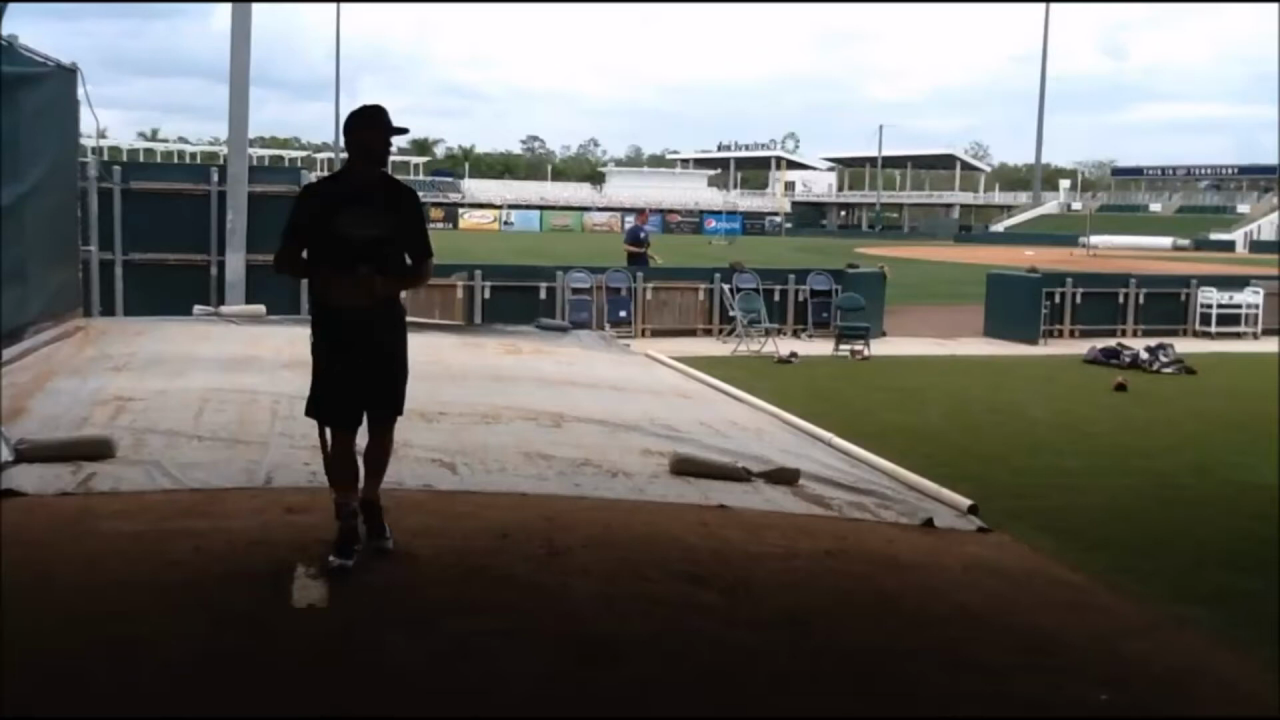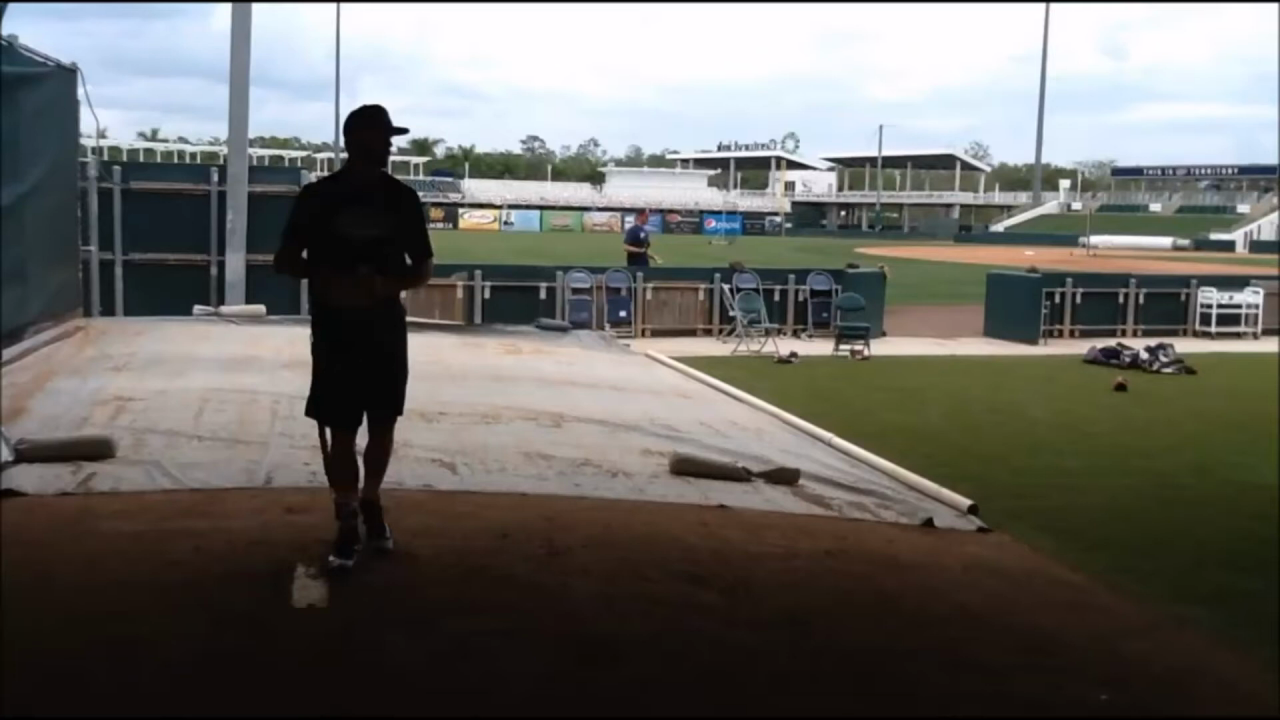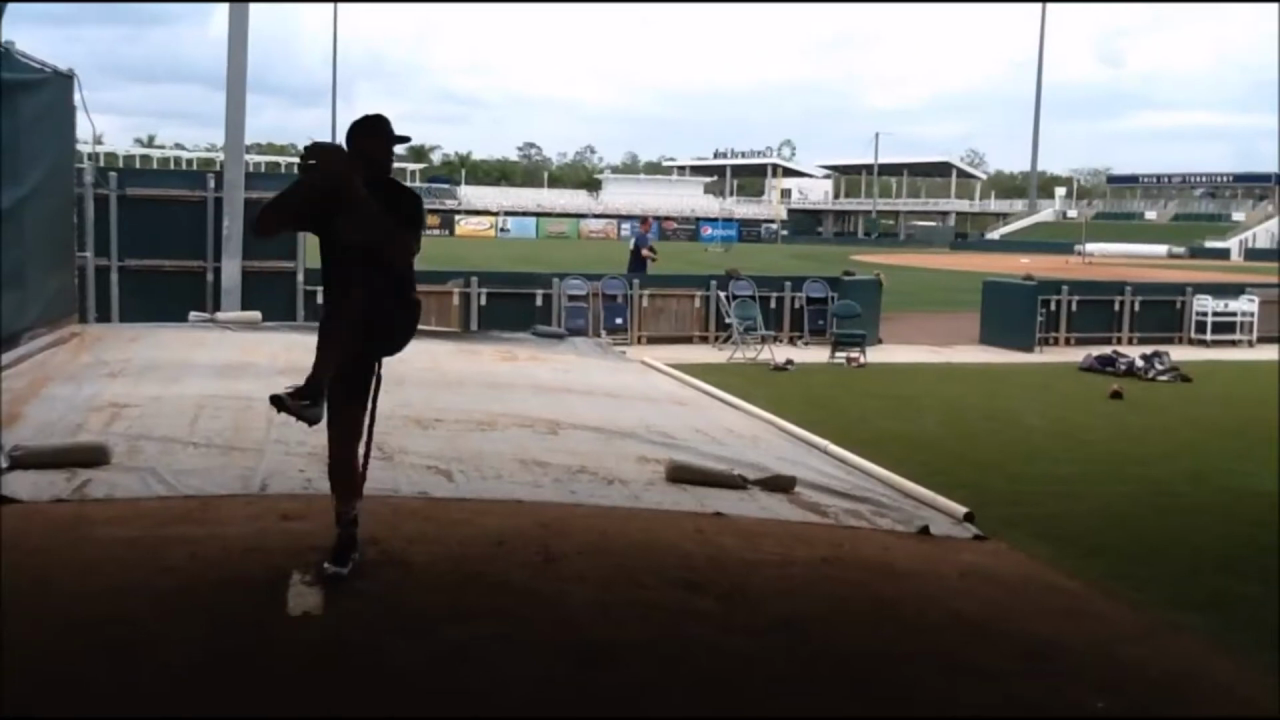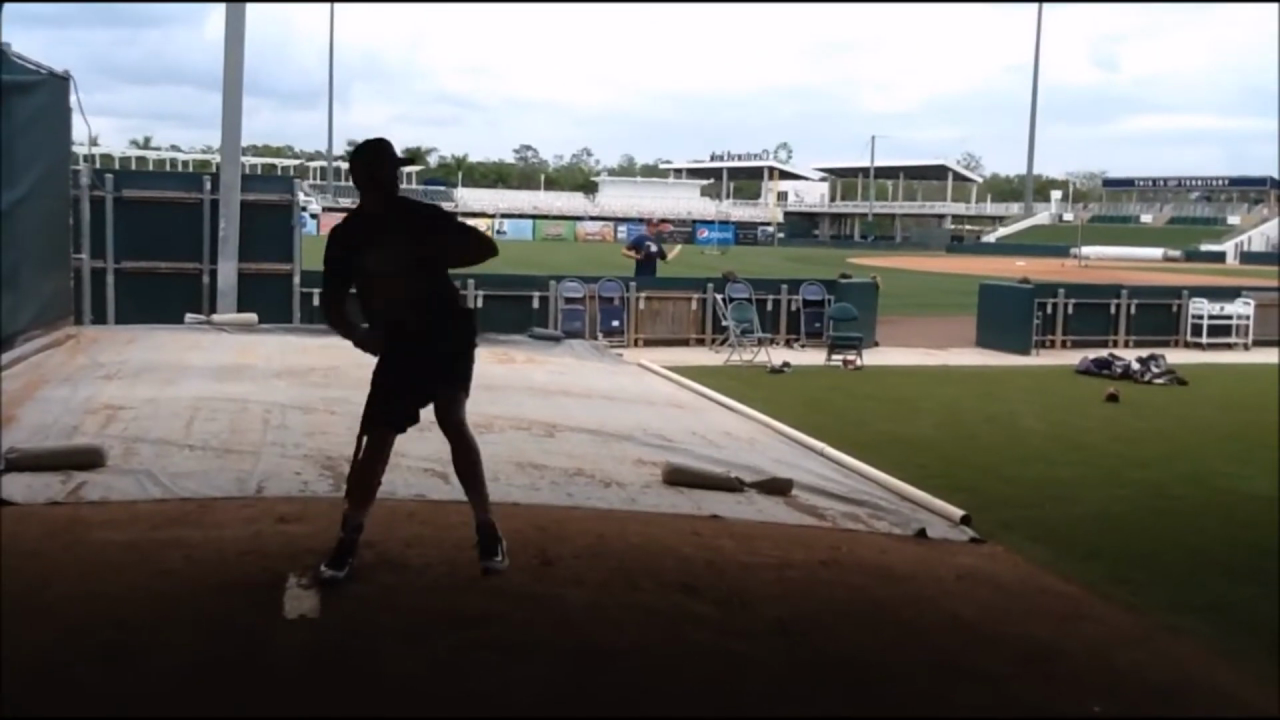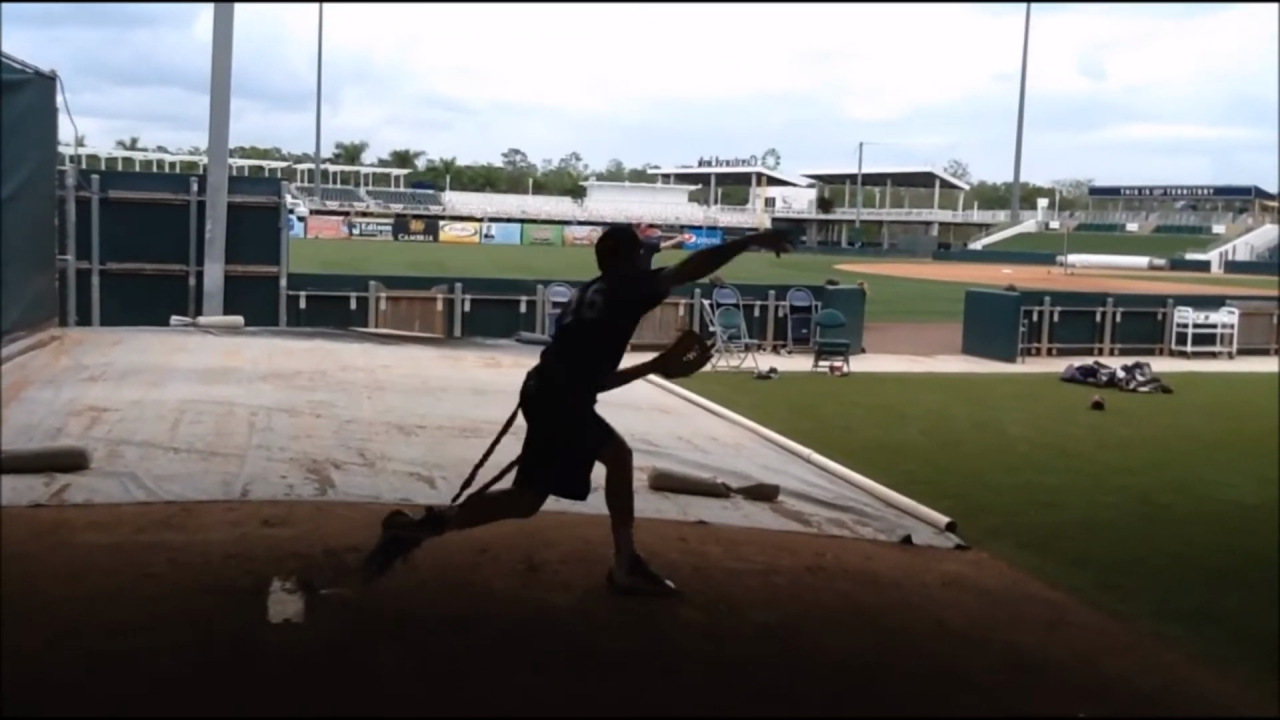
dt=0.5s
person 1, frame 1
left shoulder: (402, 198)
right shoulder: (318, 196)
left elbow: (422, 267)
right elbow: (285, 260)
left wrist: (387, 284)
right wrist: (328, 280)
left hip: (386, 330)
right hip: (335, 332)
left knee: (382, 427)
right knee: (341, 431)
left ankle: (371, 501)
right ankle: (347, 522)
person 1, frame 2
left shoulder: (402, 197)
right shoulder: (318, 196)
left elbow: (423, 267)
right elbow: (285, 260)
left wrist: (387, 285)
right wrist: (329, 281)
left hip: (386, 330)
right hip: (335, 331)
left knee: (383, 428)
right knee: (340, 431)
left ankle: (371, 501)
right ankle: (347, 523)
person 1, frame 3
left shoulder: (402, 200)
right shoulder: (325, 197)
left elbow: (405, 254)
right elbow: (263, 226)
left wrist: (356, 192)
right wrist: (303, 183)
left hip: (392, 317)
right hip: (346, 332)
left knee: (353, 284)
right knee: (343, 431)
left ankle: (313, 389)
right ankle: (347, 532)
person 1, frame 4
left shoulder: (422, 217)
right shoulder: (347, 236)
left elbow: (487, 248)
right elbow: (331, 306)
left wrist: (418, 274)
right wrist: (360, 336)
left hip: (448, 332)
right hip: (396, 341)
left knee: (451, 419)
right knee: (374, 442)
left ankle: (485, 525)
right ankle: (349, 537)
person 1, frame 5
left shoulder: (593, 296)
right shoulder: (625, 293)
right elbow: (688, 270)
left wrist: (651, 366)
right wrist: (751, 242)
left hip: (560, 395)
right hip: (558, 400)
left knee: (618, 457)
right knee: (527, 498)
left ankle: (626, 565)
right ankle: (413, 530)
